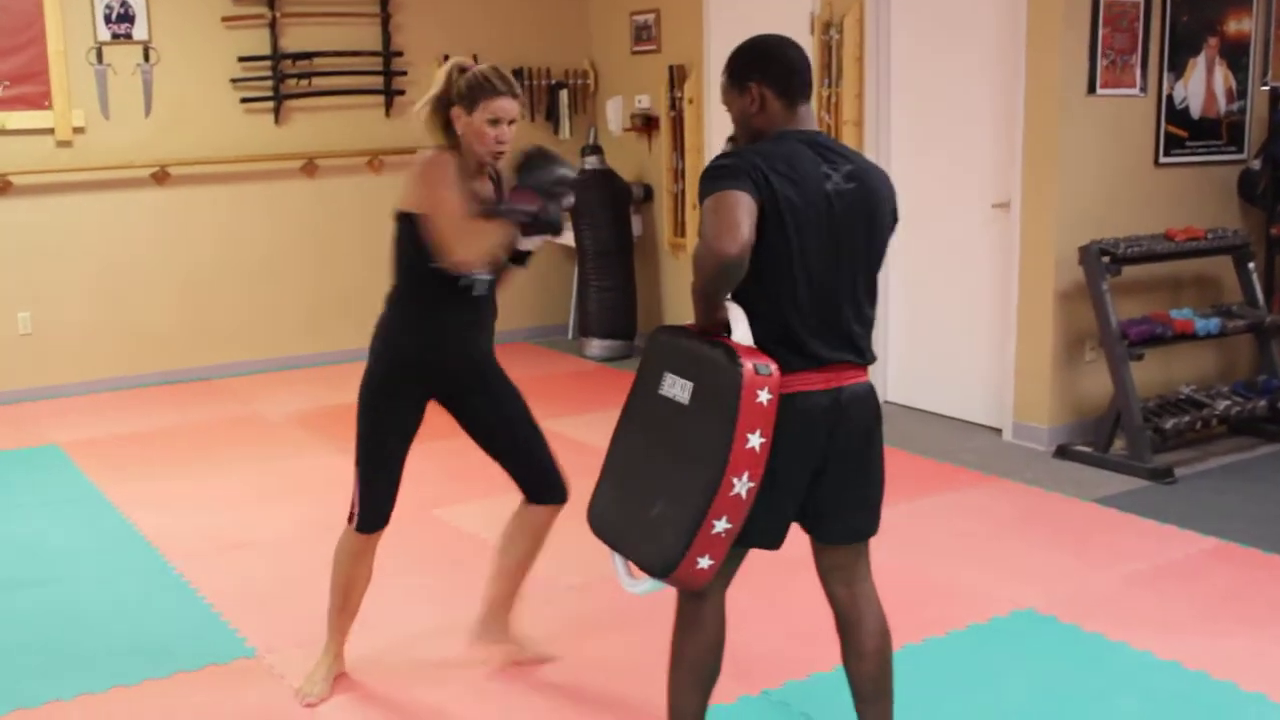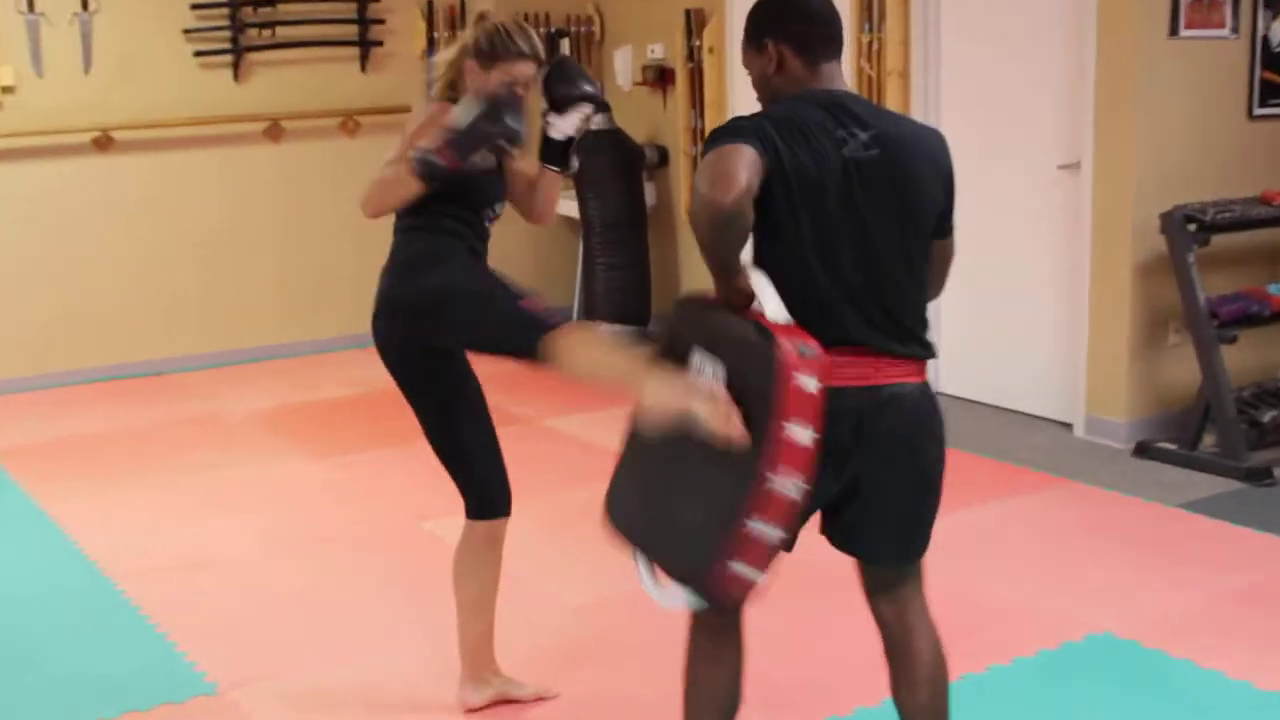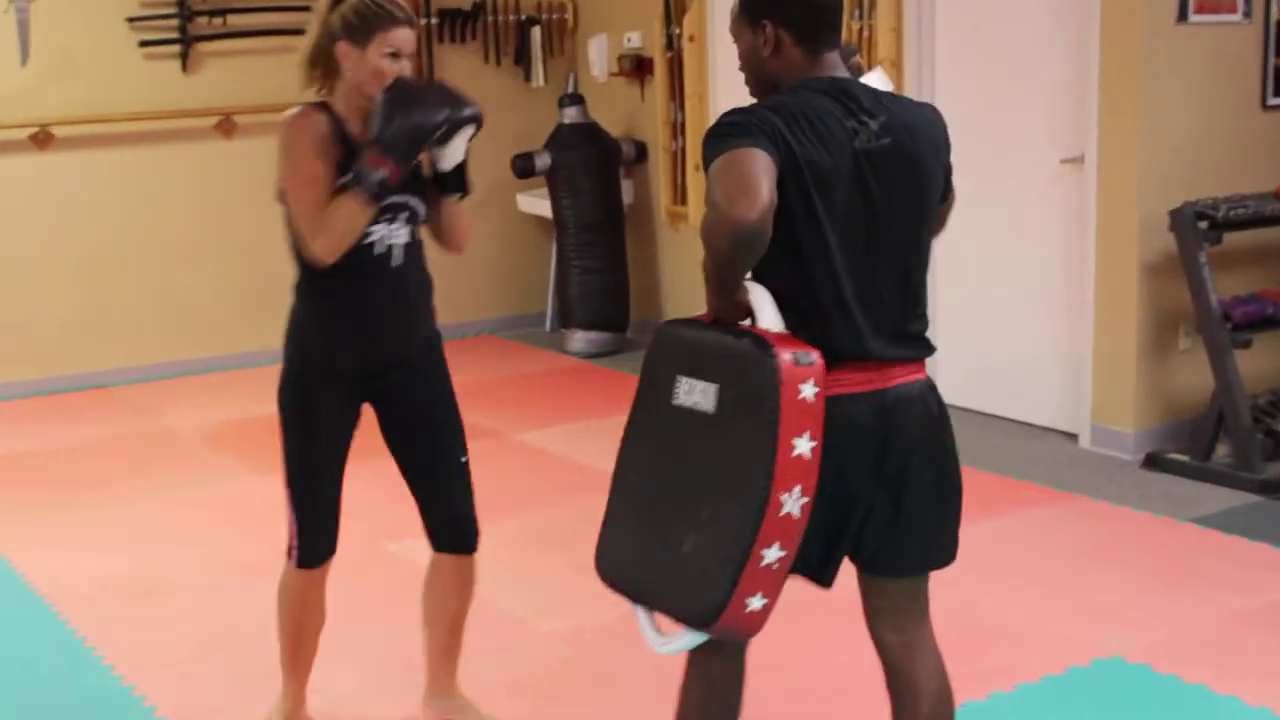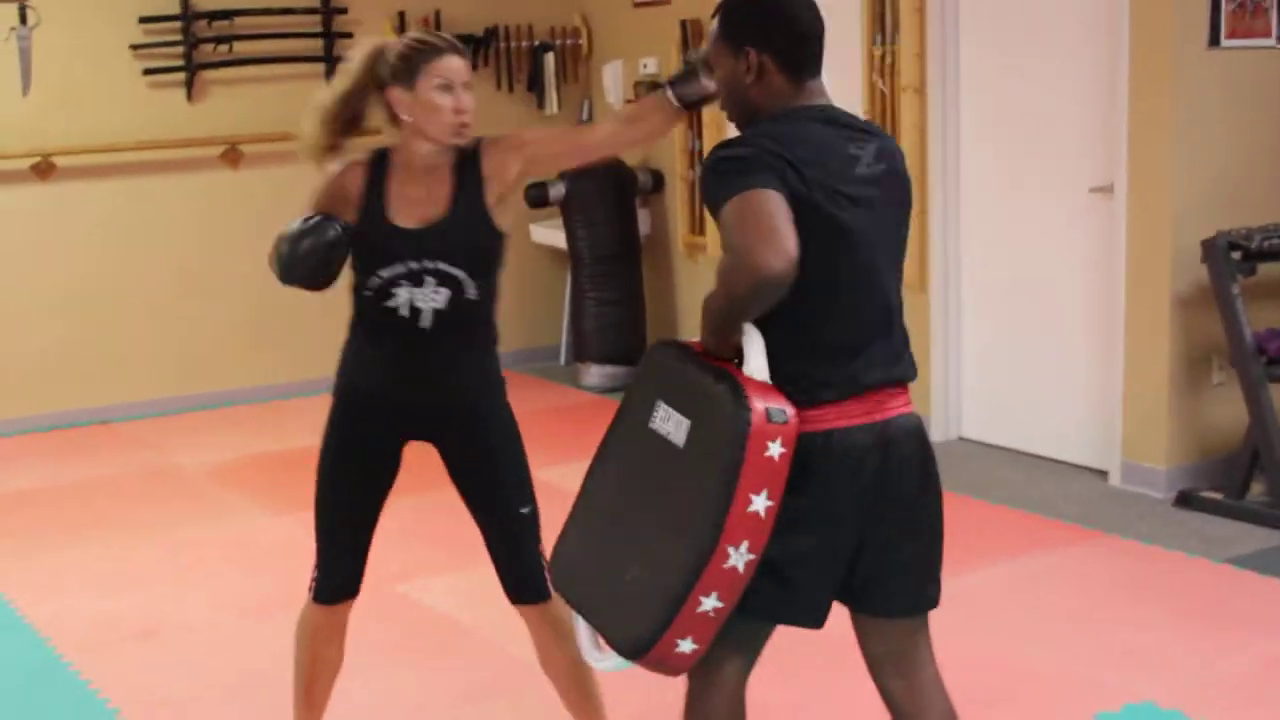
dt=0.4s
person 1, frame 1
left shoulder: (741, 168)
right shoulder: (874, 181)
left elbow: (728, 246)
left wrist: (705, 306)
left hip: (767, 405)
right hip: (851, 400)
left knee: (703, 580)
right knee: (851, 583)
person 1, frame 2
left shoulder: (755, 136)
right shoulder: (926, 147)
left elbow: (722, 198)
right elbow: (931, 280)
left wrist: (729, 279)
right hip: (901, 400)
right knee: (901, 601)
person 1, frame 3
left shoulder: (754, 128)
right shoulder: (924, 127)
left elbow: (743, 213)
left wrist: (722, 292)
right hip: (905, 403)
right knee: (905, 627)
person 1, frame 4
left shoulder: (749, 159)
right shoulder: (884, 153)
left elbow: (770, 261)
left wrist: (716, 323)
left hip: (797, 449)
right hip: (894, 437)
left knee: (720, 656)
person 2, frame 1
left shoulder: (489, 178)
right shoulder: (434, 166)
left elbow: (493, 262)
right elbow: (463, 254)
left wrist: (529, 228)
right wrist: (523, 204)
left hip: (469, 360)
right hip: (405, 358)
left knee: (546, 489)
right knee: (369, 517)
left ankle: (495, 623)
right ankle: (330, 656)
person 2, frame 2
left shoulder: (493, 130)
right shoulder: (442, 117)
left elbow: (538, 210)
right elbow: (374, 201)
left wrist: (560, 135)
right wrist: (446, 153)
left hip: (414, 320)
right hip: (426, 289)
left knee: (489, 503)
right knee: (551, 334)
right ankle: (667, 396)
person 2, frame 3
left shoulder: (398, 132)
right shoulder: (306, 128)
left elbow: (455, 239)
right elbow: (324, 244)
left wrist: (449, 161)
right wrist: (384, 156)
left hip: (409, 349)
right hip: (324, 354)
left knee: (457, 534)
right knee: (312, 551)
person 2, frame 4
left shoulder: (499, 163)
right shoulder: (355, 181)
left elbow: (616, 134)
right elbow: (301, 263)
left wrist: (692, 86)
right wrist: (298, 259)
left hip: (469, 396)
right hip: (372, 398)
left knee: (530, 587)
right knee: (332, 589)
